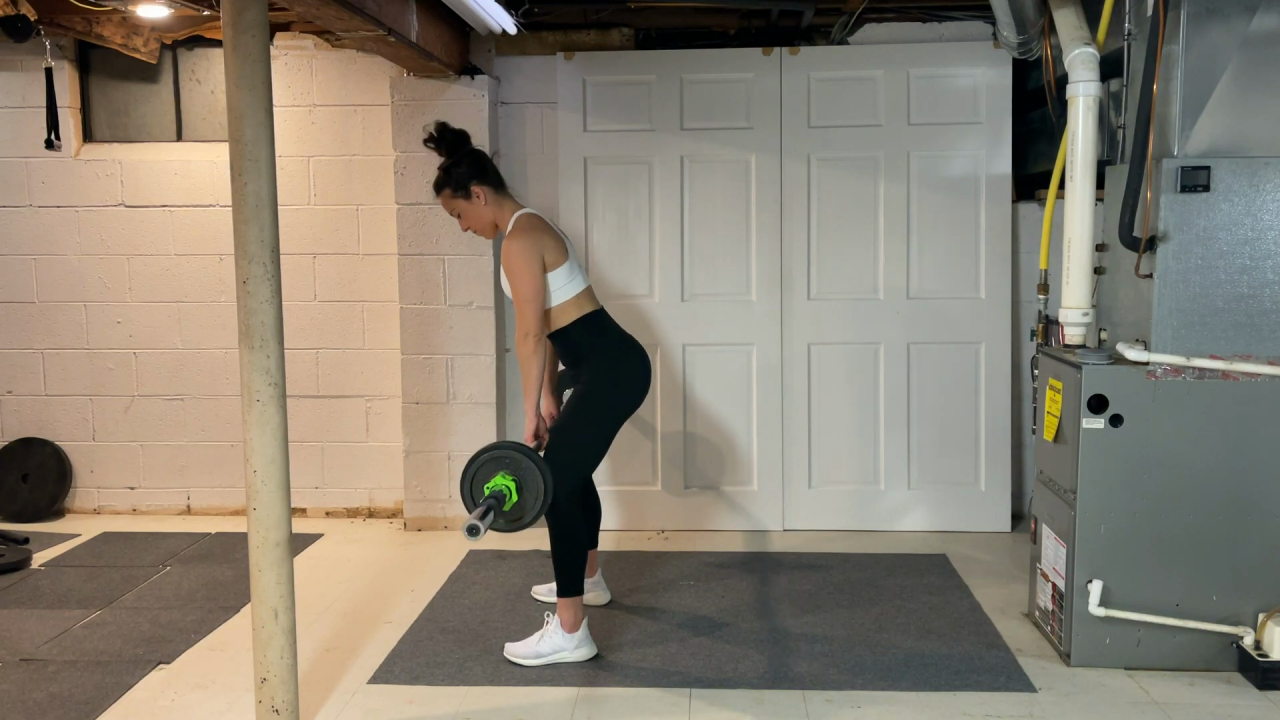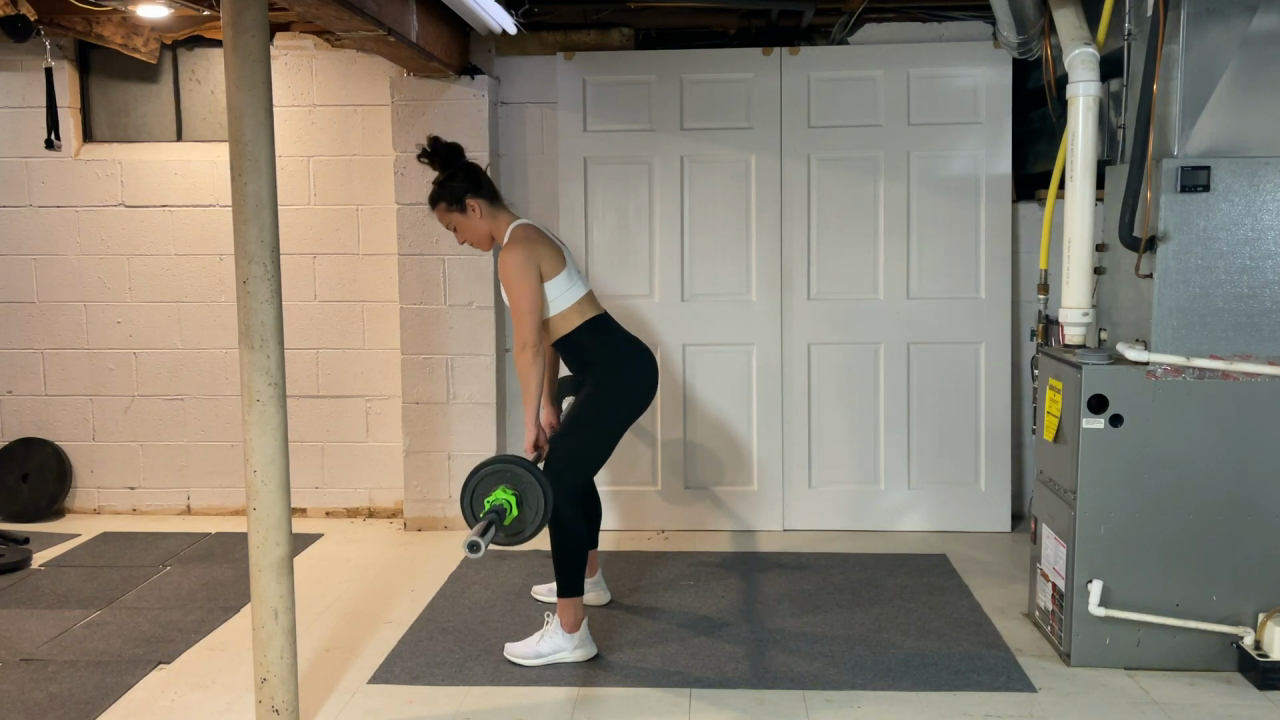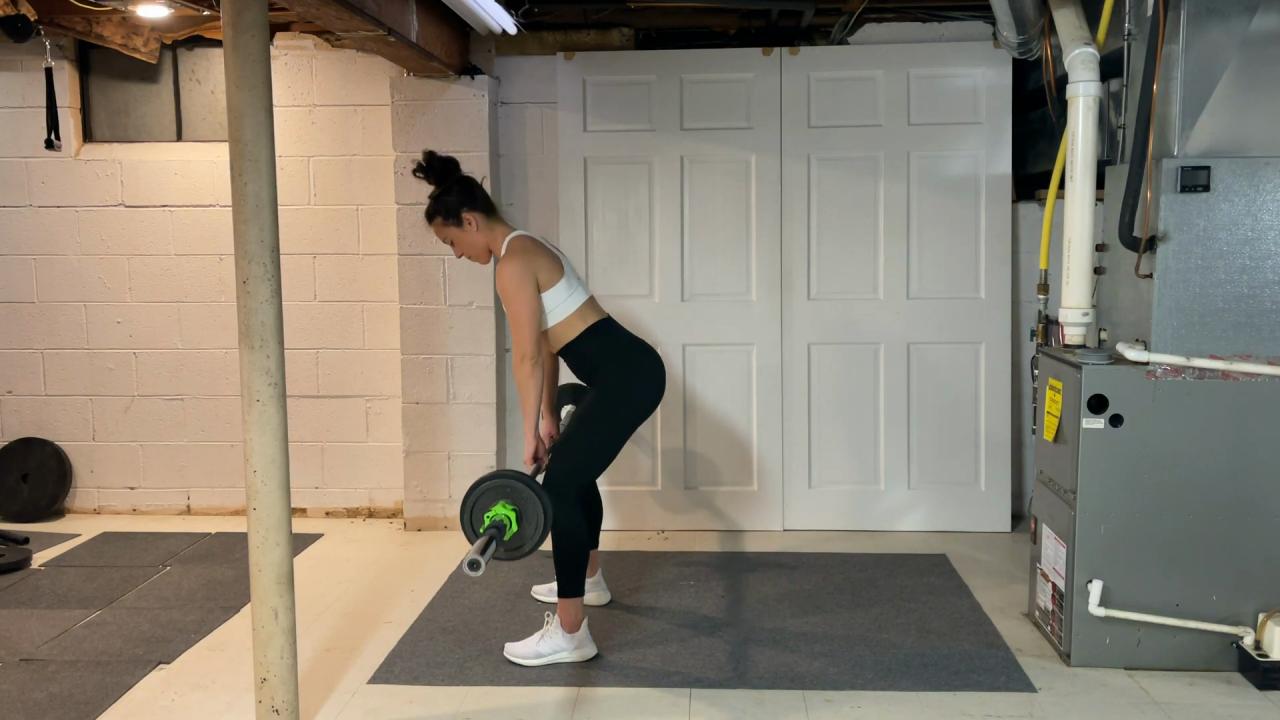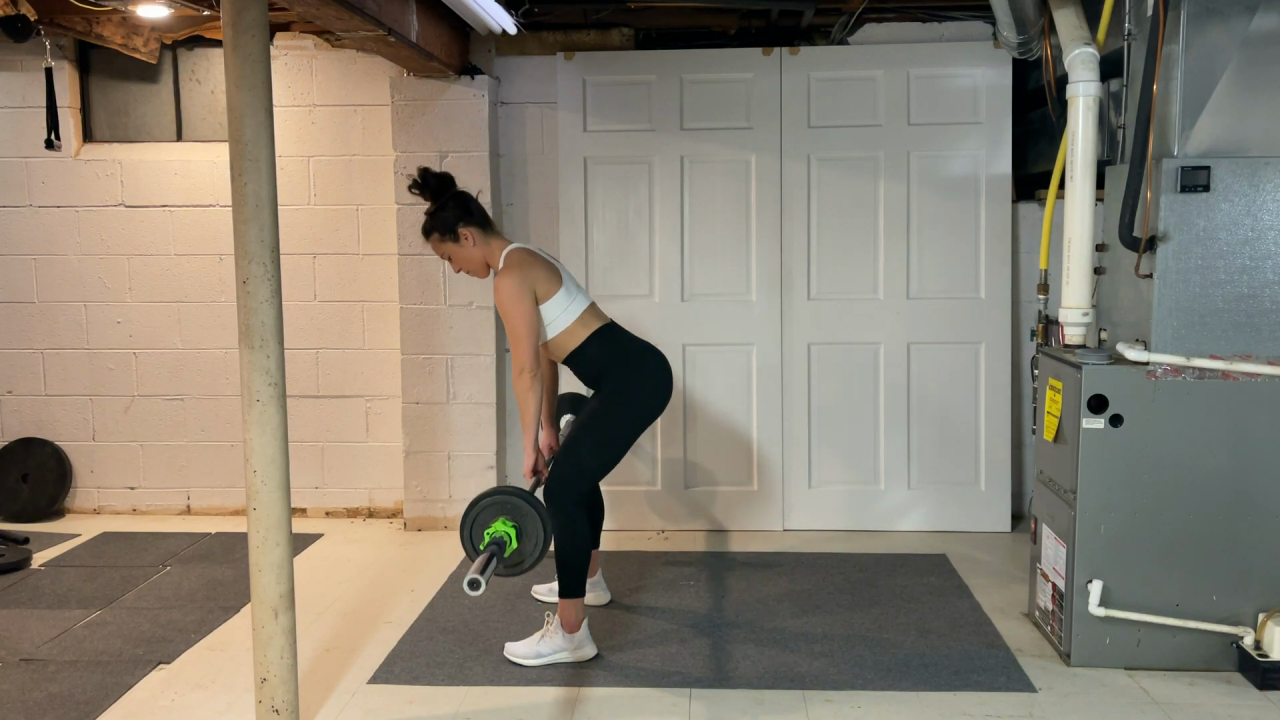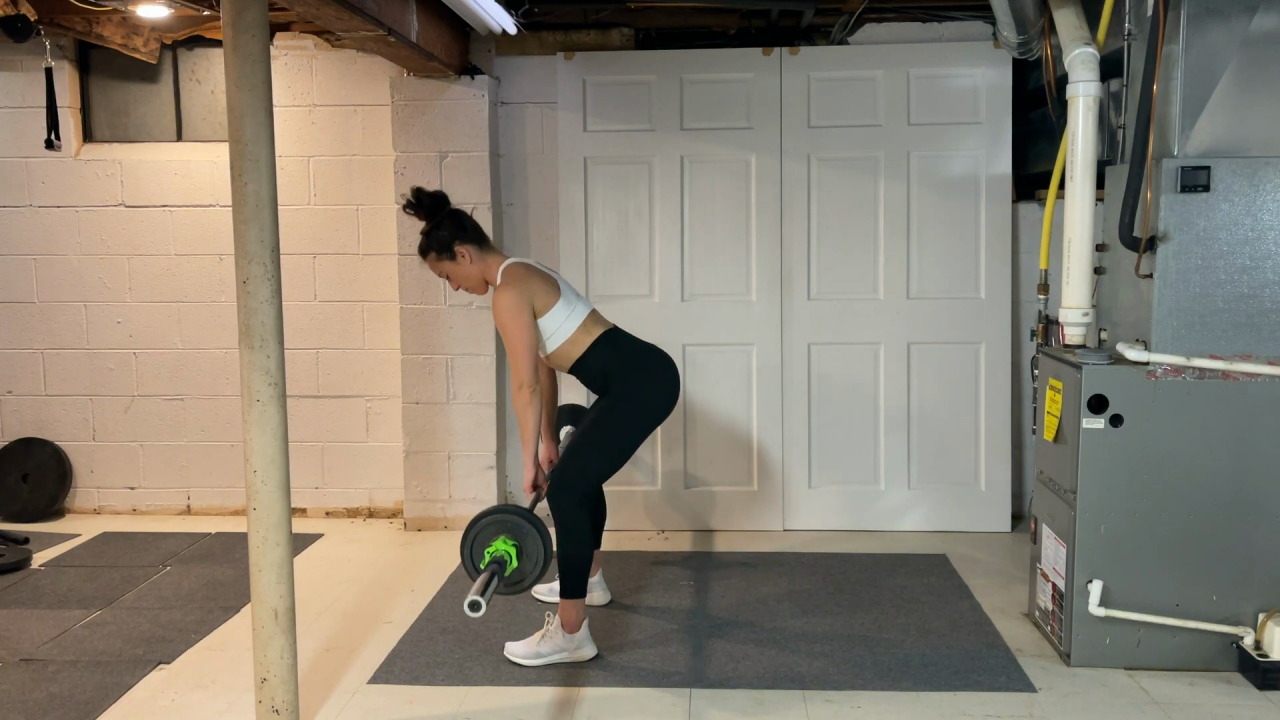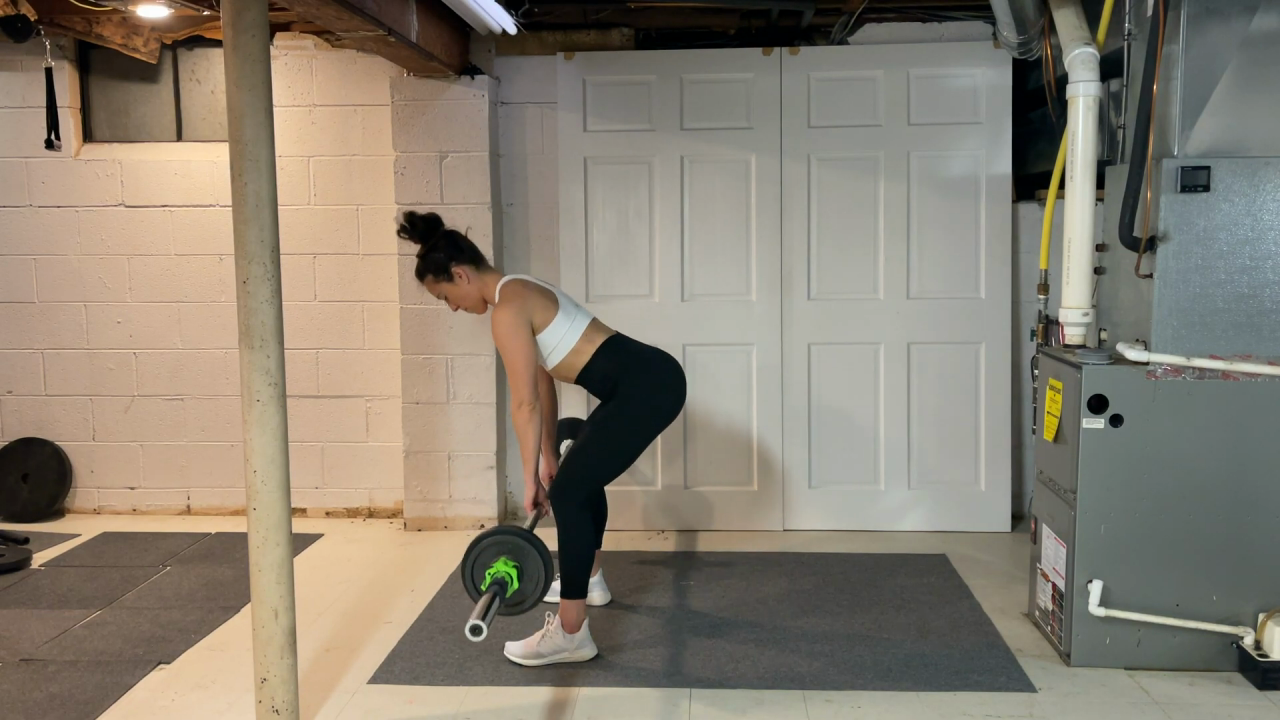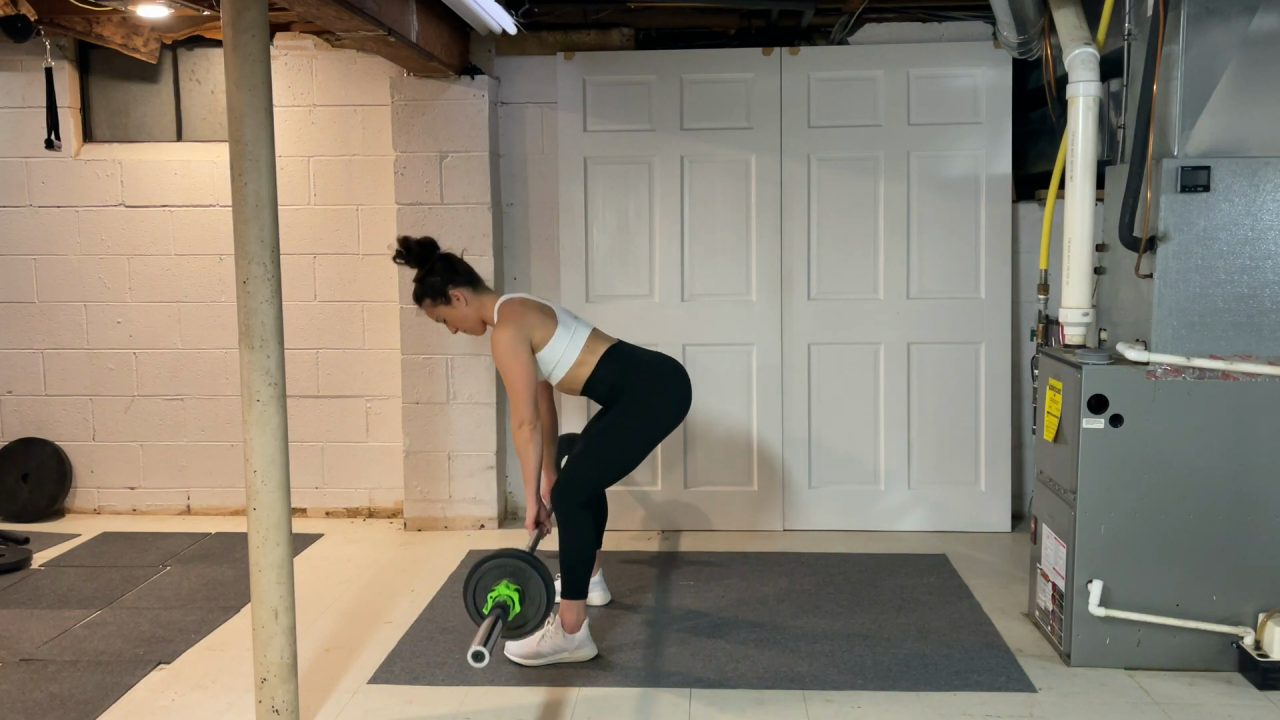
dt=0.1s
person 1, frame 1
left shoulder: (519, 240)
right shoulder: (532, 228)
left elbow: (530, 335)
left wrist: (531, 413)
right wrist: (549, 399)
left hip: (609, 370)
right hip: (610, 364)
left knee: (556, 485)
right knee: (569, 472)
left ankle: (570, 633)
right ankle: (588, 579)
person 1, frame 2
left shoulder: (514, 251)
right shoulder: (529, 238)
left elbow: (528, 346)
right elbow: (547, 335)
left wrist: (531, 422)
right wrist: (549, 406)
left hip: (617, 373)
right hip: (621, 366)
left knee: (557, 484)
right knee: (573, 469)
left ankle: (569, 633)
right ankle: (588, 579)
person 1, frame 3
left shoulder: (512, 263)
right shoulder: (527, 248)
left elbow: (527, 358)
right elbow: (546, 345)
left wrist: (530, 434)
right wrist: (548, 417)
left hip: (623, 376)
right hip: (626, 369)
left knee: (559, 487)
right knee: (572, 472)
left ankle: (569, 633)
right ankle: (588, 579)
person 1, frame 4
left shoulder: (510, 276)
right shoulder: (524, 261)
left elbow: (526, 371)
right elbow: (545, 355)
left wrist: (530, 446)
right wrist: (548, 427)
left hip: (633, 380)
right hip: (636, 372)
left knee: (563, 486)
right knee: (577, 471)
left ankle: (571, 634)
right ankle: (588, 578)
person 1, frame 5
left shoulder: (508, 290)
right shoulder: (523, 274)
left elbow: (525, 386)
right elbow: (544, 369)
left wrist: (530, 461)
right wrist: (548, 441)
left hip: (638, 384)
right hip: (639, 375)
left knee: (566, 489)
right knee: (577, 475)
left ankle: (571, 634)
right ankle: (589, 578)
person 1, frame 6
left shoulder: (507, 309)
right shoulder: (520, 294)
left elbow: (525, 403)
right elbow: (542, 385)
left wrist: (530, 477)
right wrist: (549, 456)
left hip: (648, 388)
right hip: (649, 379)
left knee: (570, 490)
right knee: (583, 471)
left ankle: (571, 634)
right ankle: (589, 580)
person 1, frame 7
left shoulder: (507, 328)
right shoulder: (518, 312)
left elbow: (525, 423)
right elbow: (542, 402)
left wrist: (532, 498)
right wrist: (549, 472)
left hip: (653, 393)
right hip: (651, 383)
left knee: (571, 493)
right knee: (581, 475)
left ankle: (571, 634)
right ankle: (590, 580)
